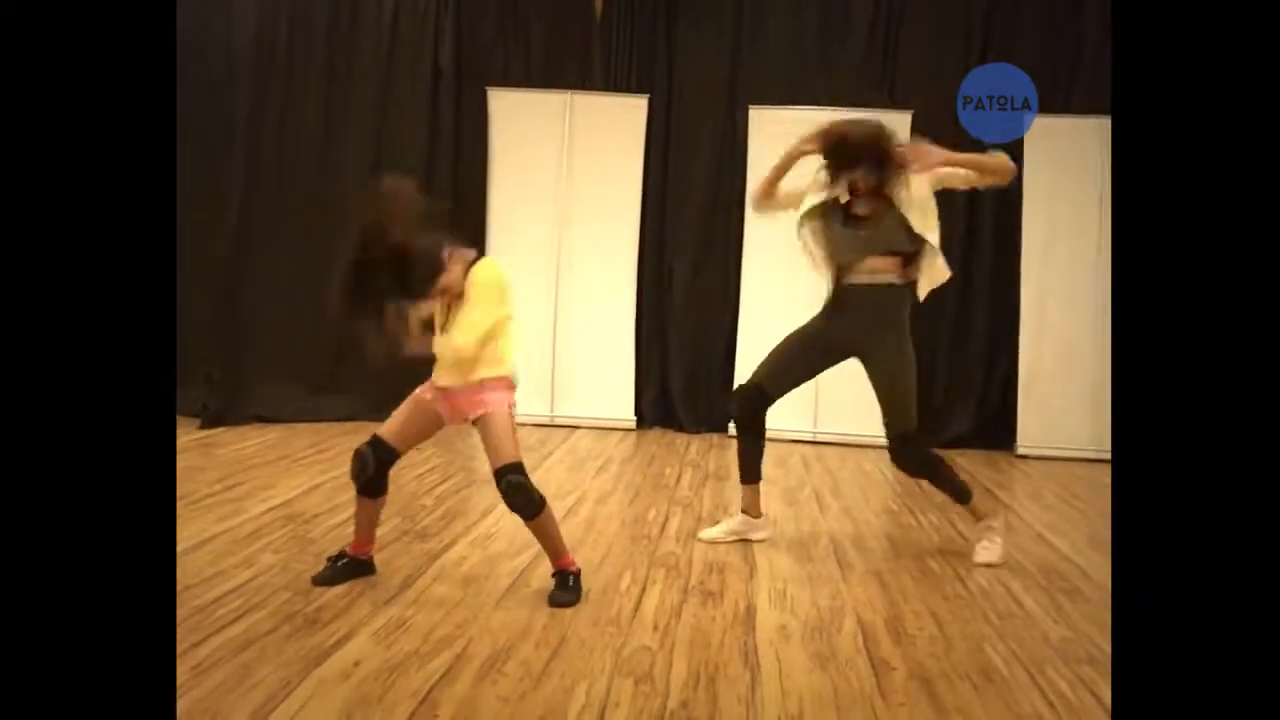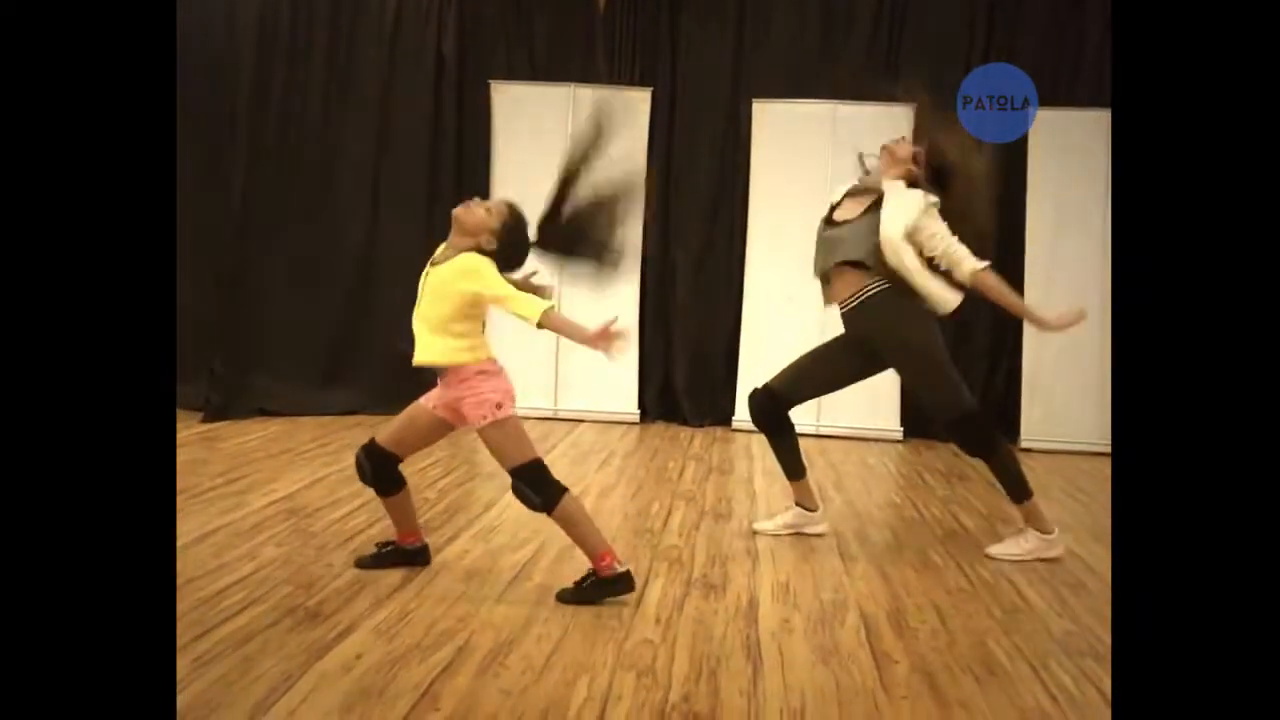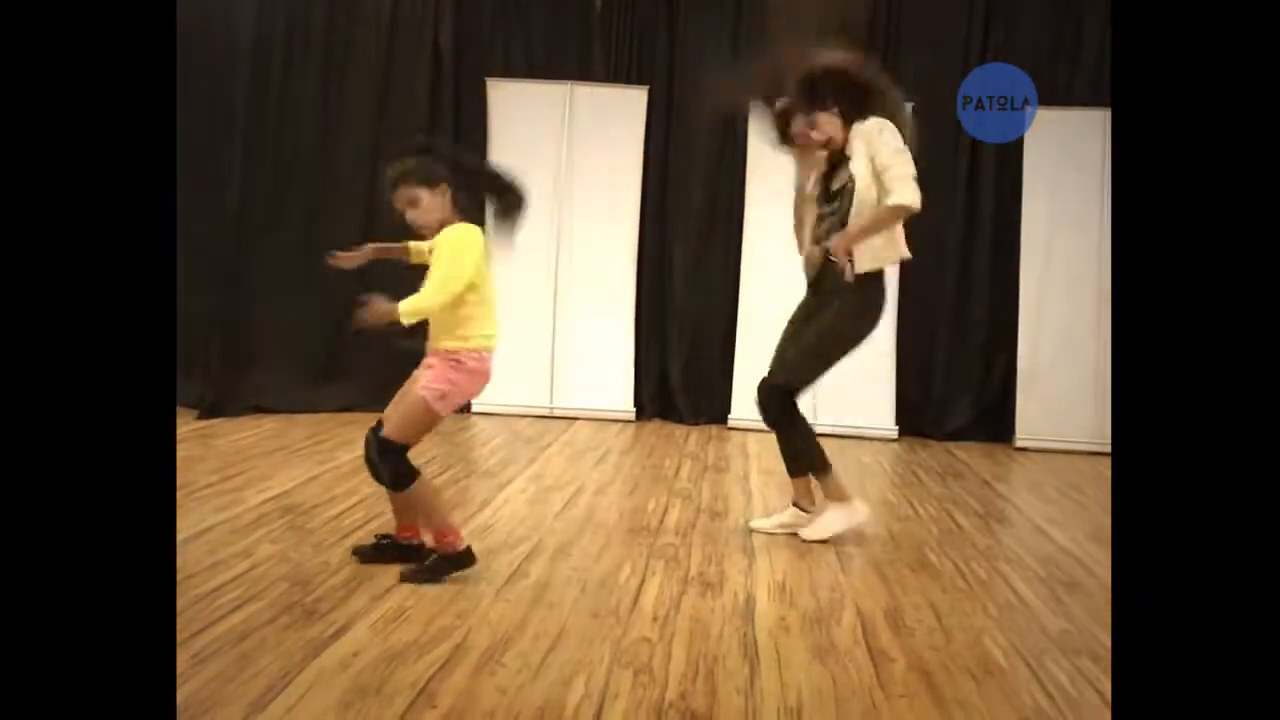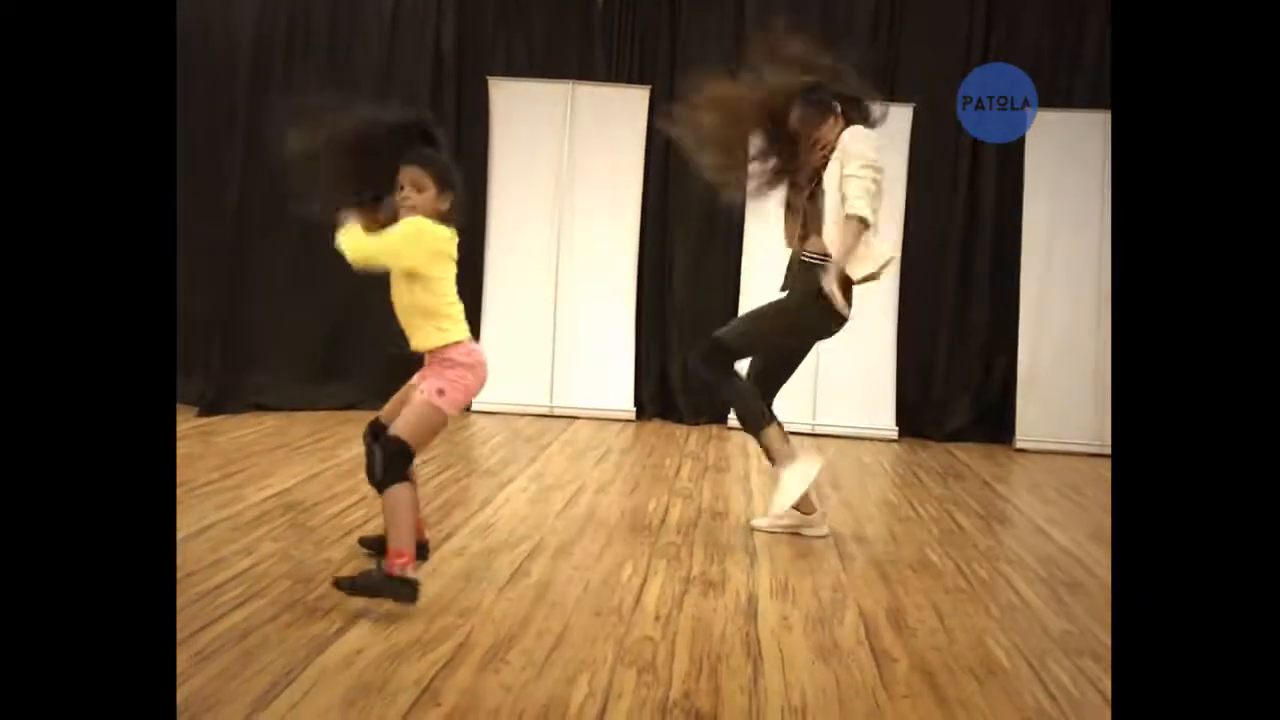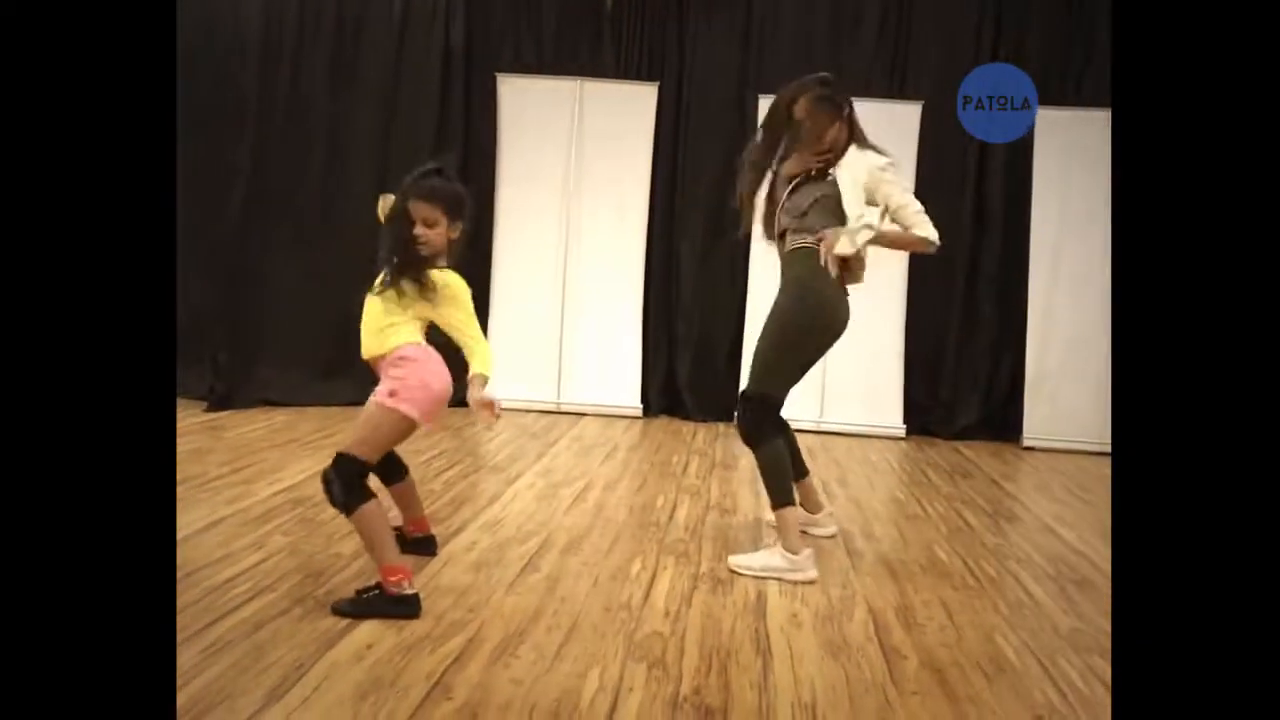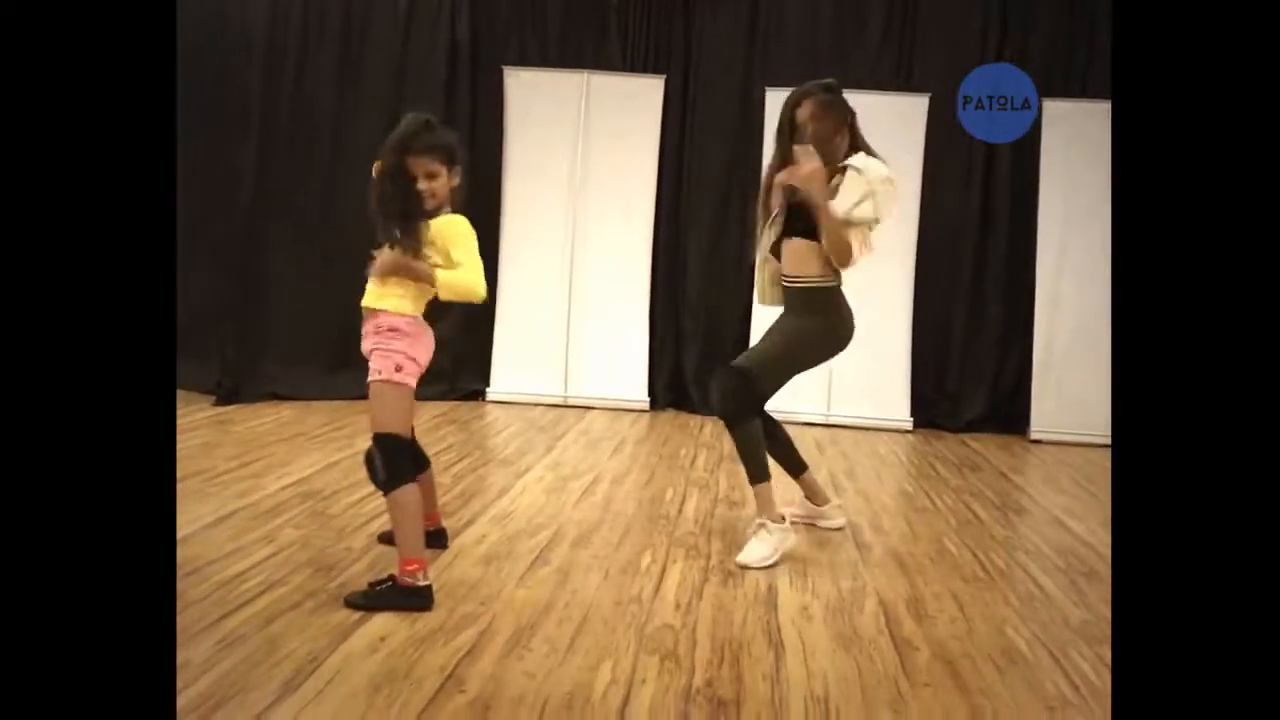
dt=0.3s
person 1, frame 1
left shoulder: (913, 185)
right shoulder: (830, 195)
left elbow: (1003, 170)
right elbow: (761, 201)
left wrist: (942, 158)
right wrist: (798, 151)
left hip: (885, 319)
right hip: (835, 319)
left knee: (907, 448)
right knee: (748, 399)
left ankle: (986, 522)
right ankle: (750, 516)
person 1, frame 2
left shoulder: (909, 203)
right shoulder: (852, 200)
left elbow: (967, 265)
left wrist: (1035, 318)
left hip: (896, 321)
right hip: (861, 332)
left knee: (970, 425)
right knee: (766, 402)
left ankle: (1042, 529)
right ankle: (806, 509)
person 1, frame 3
left shoulder: (876, 134)
right shoulder: (819, 164)
left elbow: (907, 200)
right elbow: (809, 239)
left wrist: (848, 236)
right wrist: (811, 178)
left hip: (853, 291)
right hip: (821, 288)
left knee: (776, 395)
right knee: (772, 392)
left ankle: (842, 501)
right ankle: (804, 507)
person 1, frame 4
left shoulder: (856, 144)
right shoulder: (820, 155)
left elbow: (861, 210)
right elbow: (777, 202)
left wrist: (834, 268)
left hip: (820, 292)
right hip: (808, 287)
left knee: (710, 355)
right knee: (757, 393)
left ankle: (790, 460)
right ankle: (804, 511)
person 1, frame 5
left shoulder: (867, 167)
right shoulder: (804, 167)
left elbow: (925, 236)
right elbow: (767, 214)
left wrist: (862, 234)
right wrist: (792, 162)
left hip: (810, 292)
right hip: (821, 300)
left knee: (755, 411)
right knee: (763, 406)
left ankle: (791, 551)
right ankle: (814, 510)
person 1, frame 6
left shoulder: (866, 175)
right shoulder: (799, 170)
left elbow: (844, 254)
left wrist: (820, 196)
right wrist: (788, 181)
left hip: (820, 312)
right hip: (797, 309)
left knee: (732, 385)
right knee: (747, 402)
left ankle: (773, 522)
right ankle: (822, 503)
person 2, frame 1
left shoulder: (488, 274)
right shoulder: (430, 286)
left elbow: (464, 342)
left wrist: (420, 337)
left hip: (487, 387)
right hip: (441, 385)
left knee: (512, 482)
right knee: (370, 458)
left ankle: (566, 569)
right ankle: (359, 555)
person 2, frame 2
left shoulder: (475, 268)
right shoulder: (444, 254)
left elbow: (526, 307)
left wrist: (585, 335)
left hip: (479, 385)
right hip: (450, 388)
left knee: (532, 482)
right knee: (373, 459)
left ankle: (610, 570)
right ankle: (410, 544)
person 2, frame 3
left shoulder: (462, 237)
right shoulder: (447, 238)
left elbow: (429, 301)
right elbow: (419, 251)
left wrist: (389, 311)
right wrist: (371, 252)
left hip: (460, 363)
right hip: (441, 359)
left knee: (385, 454)
right knee: (380, 441)
left ankle: (452, 546)
right ankle: (407, 537)
person 2, frame 4
left shoulder: (418, 231)
right shoulder: (437, 235)
left elbow: (357, 252)
left wrist: (350, 223)
right wrist: (383, 216)
left hip: (456, 366)
right hip: (442, 363)
left knee: (387, 454)
right knee: (381, 433)
left ankle: (398, 573)
right ankle: (409, 535)
person 2, frame 5
left shoulder: (447, 283)
right shoulder: (408, 258)
left elbow: (475, 340)
right elbow: (386, 208)
left wrist: (478, 386)
right wrist: (394, 210)
left hip: (413, 374)
right hip: (408, 374)
left knee: (342, 476)
right knee: (375, 452)
left ankle: (398, 588)
right ankle: (419, 531)
person 2, frame 6
left shoulder: (451, 225)
right shoulder: (413, 213)
left elbow: (474, 287)
right elbow: (381, 175)
left wrist: (409, 267)
right wrist: (385, 173)
left hip: (399, 336)
right hip: (387, 332)
left knee: (386, 454)
right knee: (401, 446)
left ankle: (413, 579)
right ankle: (427, 524)
